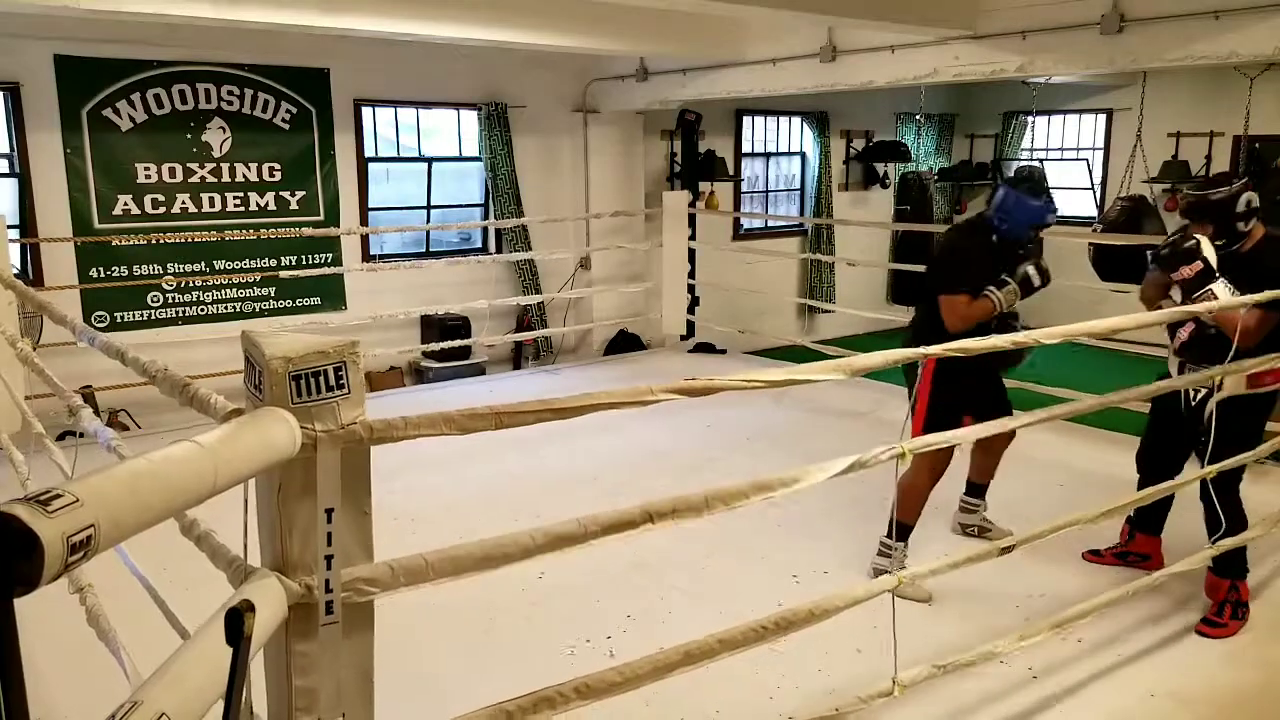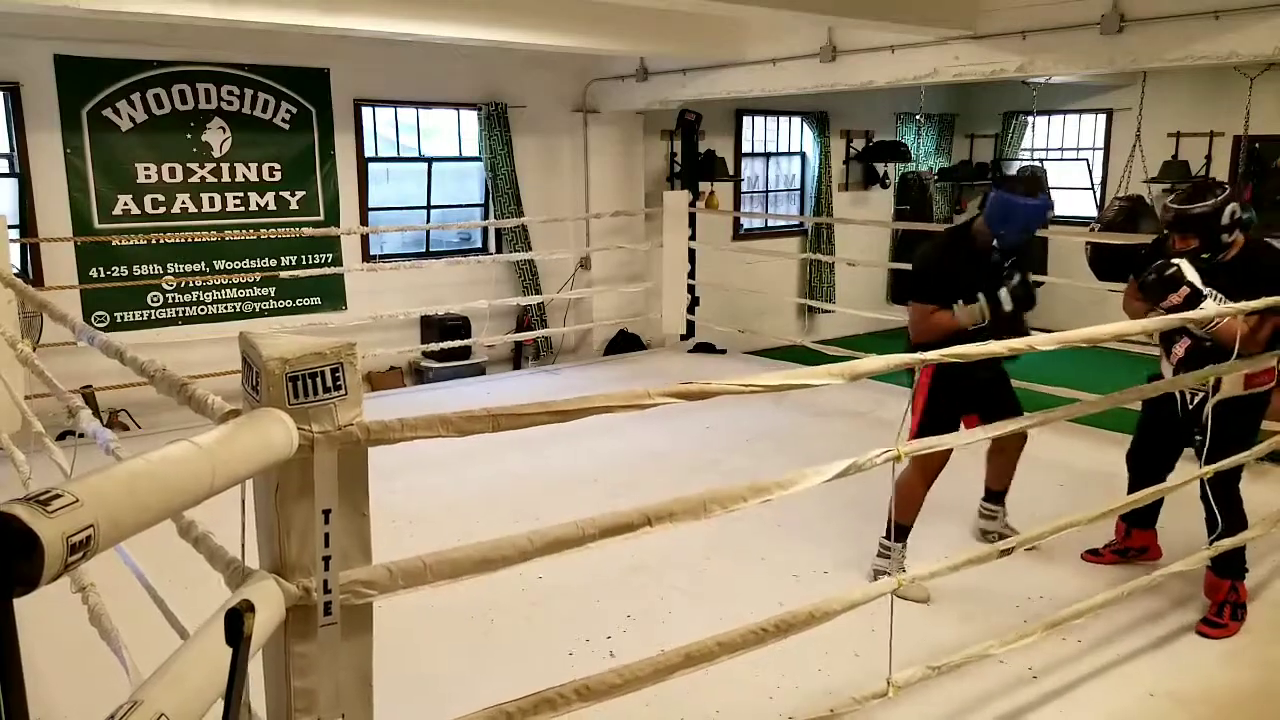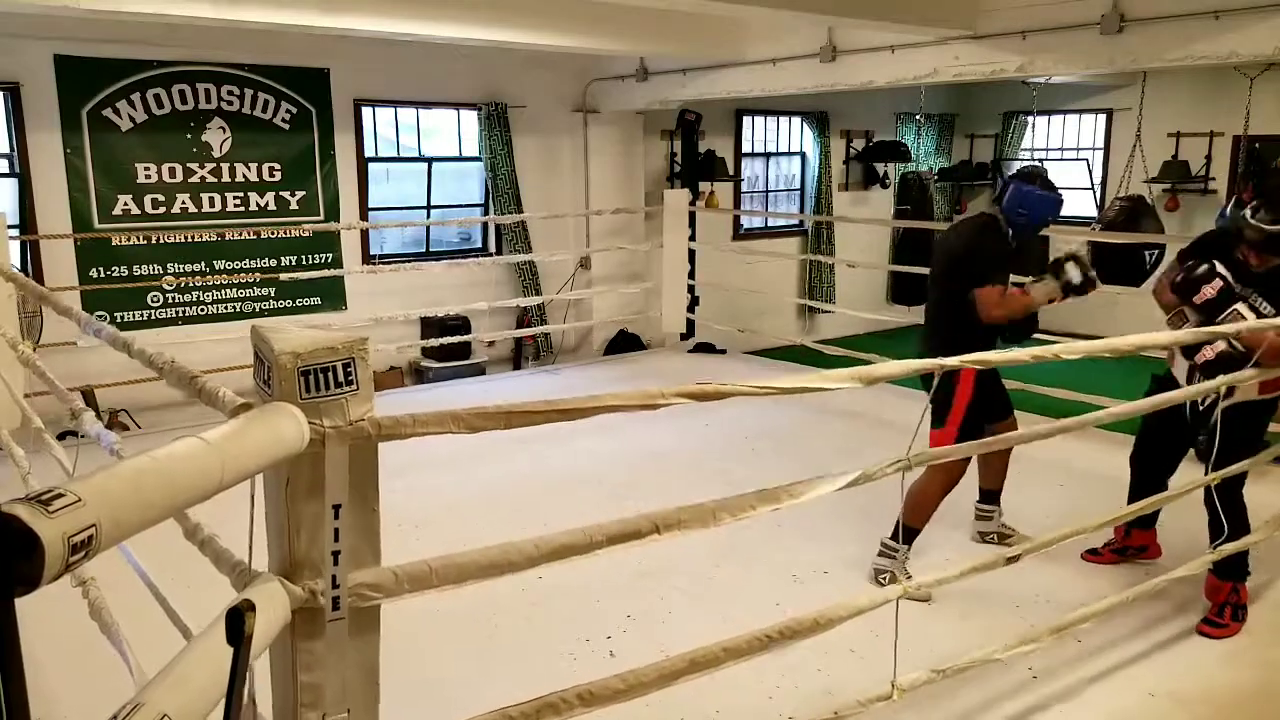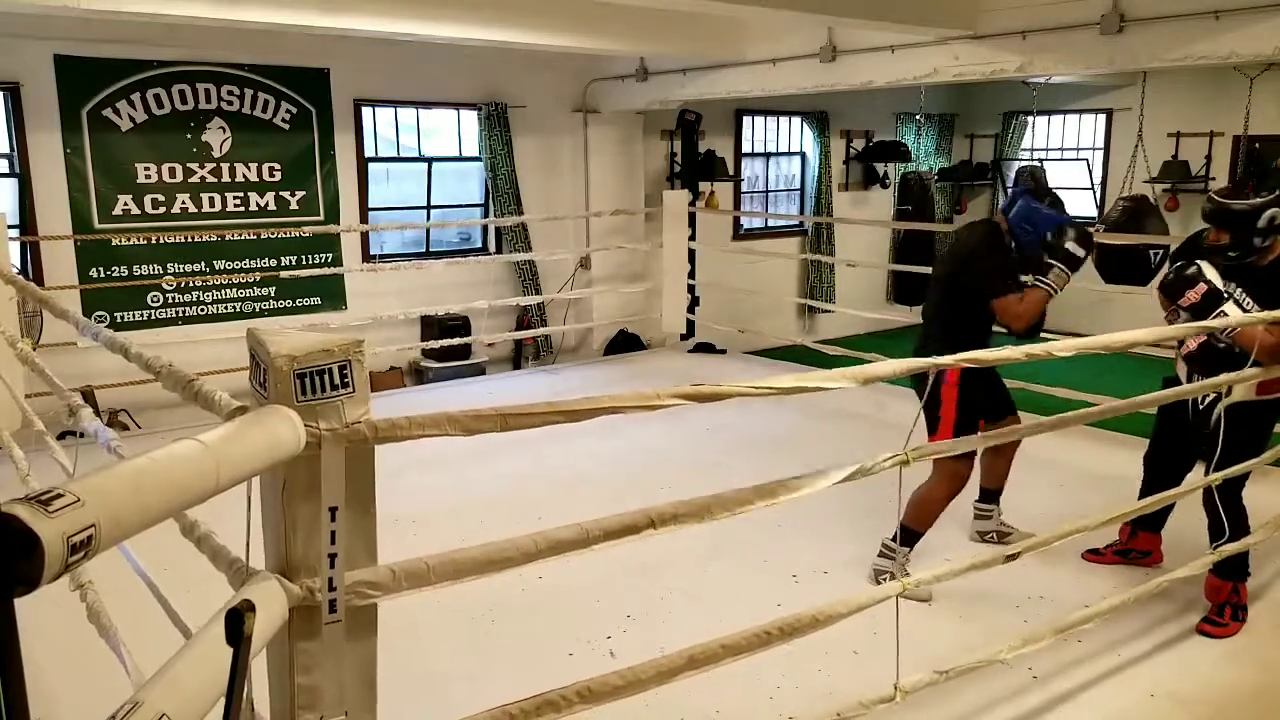
dt=0.4s
person 1, frame 1
right shoulder: (1186, 244)
right elbow: (1151, 291)
left wrist: (1205, 281)
right wrist: (1178, 317)
left hip: (1240, 390)
right hip: (1185, 376)
left knee: (1219, 484)
right knee: (1155, 461)
left ankle: (1231, 589)
right ankle: (1141, 544)
person 1, frame 2
right shoulder: (1166, 252)
right elbow: (1134, 302)
left wrist: (1196, 303)
right wrist: (1167, 327)
left hip: (1236, 390)
right hip: (1178, 378)
left knee: (1218, 483)
right knee: (1145, 459)
left ankle: (1229, 588)
right ankle: (1137, 539)
person 1, frame 3
right shoulder: (1217, 244)
right elbow: (1164, 289)
left wrist: (1228, 305)
right wrist: (1191, 328)
right hip: (1185, 376)
left knee: (1222, 488)
right knee: (1149, 458)
left ankle: (1230, 590)
right ankle: (1136, 537)
person 1, frame 4
right shoulder: (1201, 249)
right elbow: (1167, 292)
left wrist: (1216, 305)
right wrist: (1186, 328)
right hip: (1192, 380)
left knee: (1221, 490)
right knee: (1161, 464)
left ankle: (1231, 591)
right ankle: (1141, 541)
person 2, frame 1
left shoulder: (1013, 240)
right shoulder: (959, 244)
right elbow: (955, 320)
left wrist: (1009, 324)
right wrist: (1016, 286)
left hip: (978, 353)
right hip: (937, 359)
left knee: (998, 431)
right knee: (935, 455)
left ankle: (970, 515)
right ankle: (888, 557)
person 2, frame 2
left shoulder: (1010, 244)
right shoulder: (945, 250)
left elbow: (1017, 289)
right elbow: (921, 328)
left wrist: (1013, 315)
right wrist: (985, 305)
left hip: (981, 356)
right hip: (940, 362)
left knee: (1011, 433)
right knee: (929, 458)
left ankle: (992, 519)
right ankle: (887, 557)
person 2, frame 3
left shoulder: (971, 229)
right shoulder: (989, 239)
right elbow: (994, 309)
left wrist: (1025, 300)
right wrist: (1054, 284)
left hip: (967, 354)
right hip: (956, 361)
left knee: (1003, 431)
right knee: (950, 463)
left ankle: (988, 520)
right ankle: (890, 557)
person 2, frame 4
left shoulder: (991, 240)
right shoulder: (985, 247)
right elbow: (1016, 319)
right wrist: (1061, 268)
right hip: (944, 365)
left knee: (1005, 430)
right knee: (953, 469)
left ankle: (987, 521)
right ankle: (891, 558)
